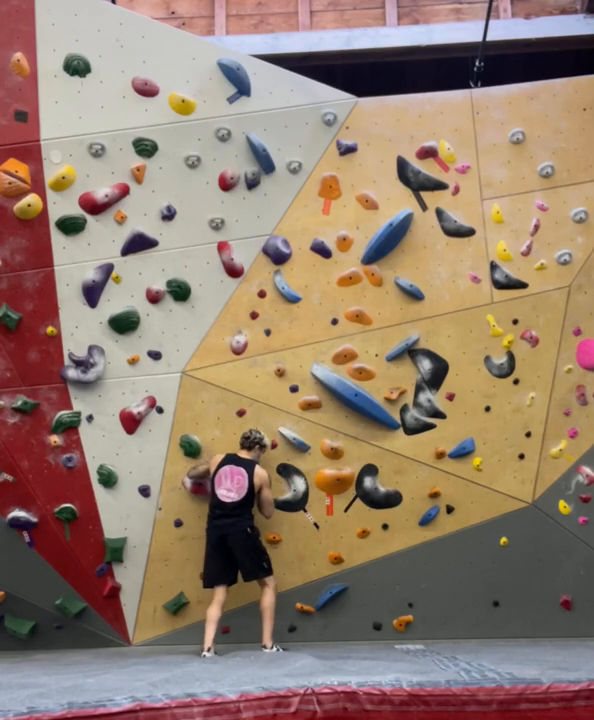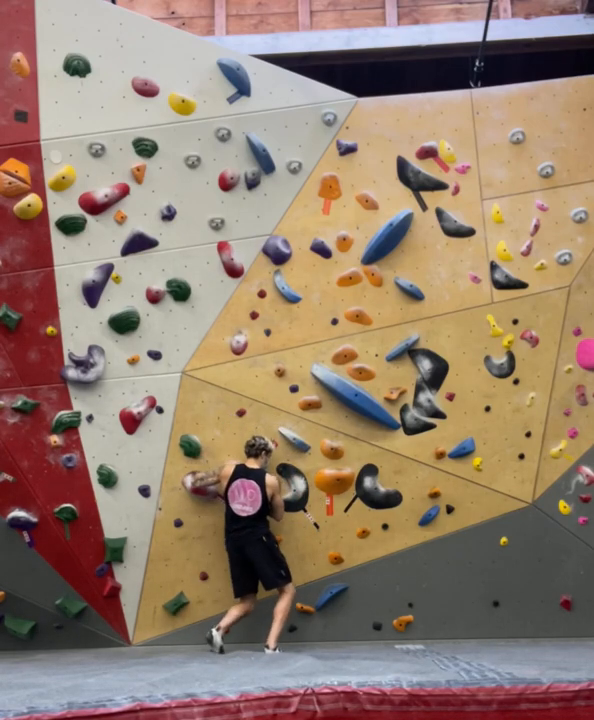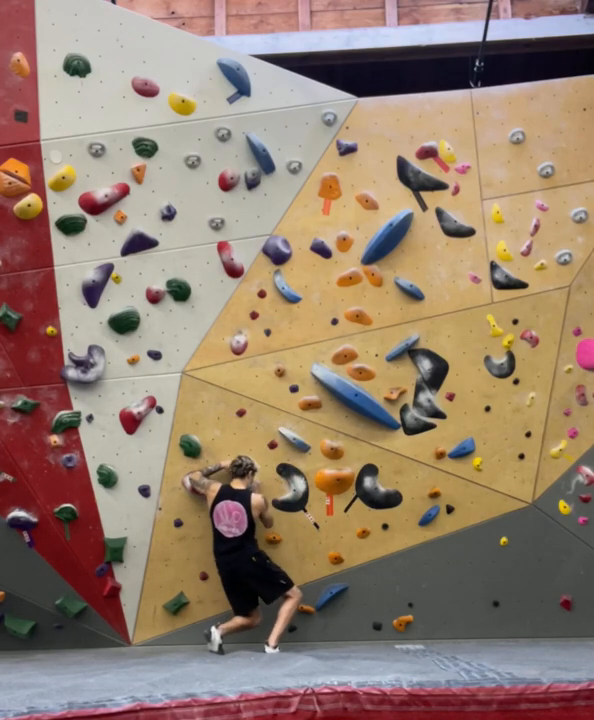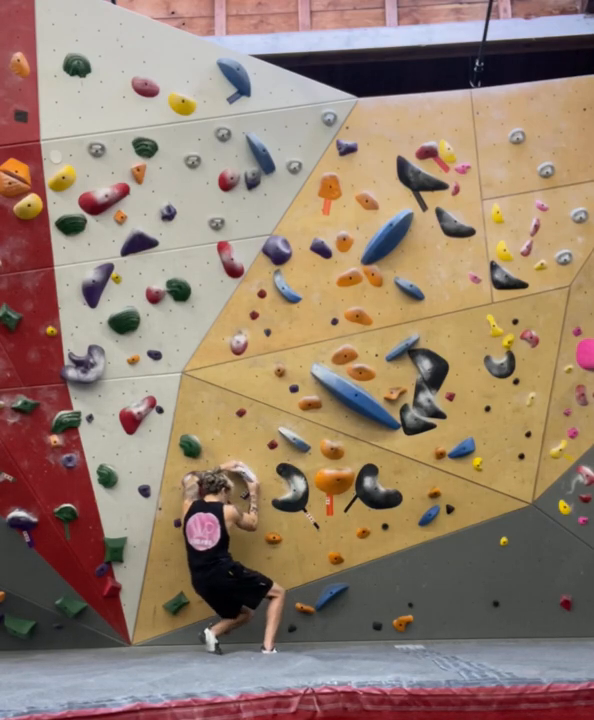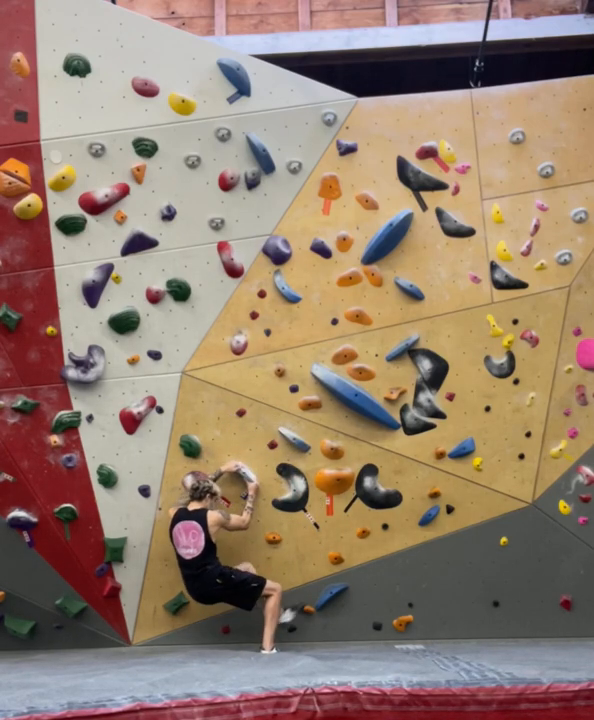
dt=0.4s
person 1, frame 1
left shoulder: (217, 460)
right shoulder: (260, 473)
left elbow: (193, 473)
right elbow: (268, 512)
left hip: (215, 532)
right hip: (241, 531)
left knee: (219, 595)
right knee: (268, 585)
left ankle: (207, 648)
right ankle: (268, 645)
person 1, frame 2
left shoulder: (227, 471)
right shoulder: (270, 481)
left elbow: (196, 482)
right elbow: (278, 515)
left hip: (234, 542)
right hip: (258, 540)
left knee: (246, 602)
right knee: (287, 591)
left ankle: (218, 630)
right ankle: (271, 645)
person 1, frame 3
left shoulder: (213, 490)
right shoulder: (256, 499)
left elbow: (193, 477)
right elbow: (268, 523)
left wrist: (220, 465)
left hip: (224, 564)
right hip: (249, 559)
left knee: (251, 617)
right knee: (294, 595)
left ankle: (218, 631)
right ankle: (272, 644)
person 1, frame 4
left shoulder: (188, 505)
right shoulder: (229, 511)
left elbow: (191, 479)
right elbow: (253, 524)
left wrist: (221, 469)
right wrist: (253, 493)
left hip: (201, 582)
right hip: (223, 573)
left knee: (245, 614)
right knee: (278, 593)
left ankle: (212, 632)
right ankle: (268, 647)
person 1, frame 5
left shoulder: (174, 514)
right shoulder: (213, 516)
left elbow: (196, 486)
right elbow: (244, 522)
left wrist: (222, 471)
right wrist: (252, 494)
left hip: (196, 586)
right hip: (213, 580)
left knee: (247, 568)
right knee: (274, 589)
left ankle: (277, 615)
right ankle: (267, 647)
